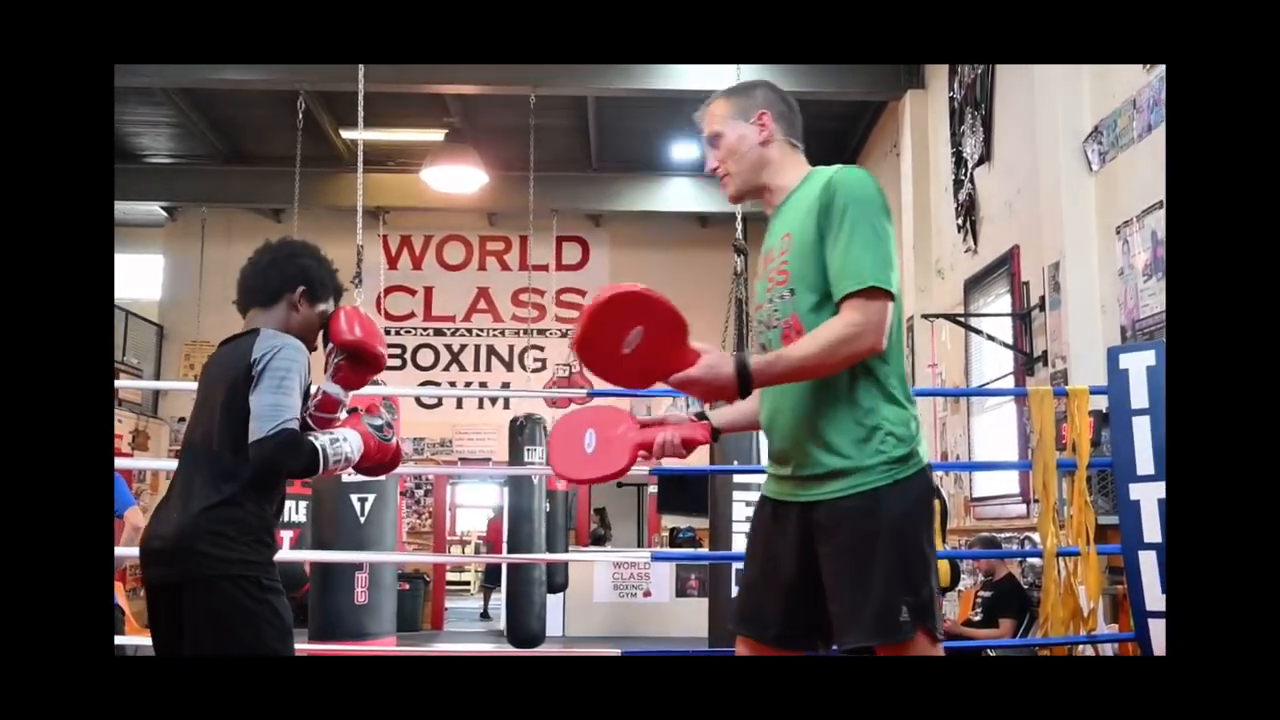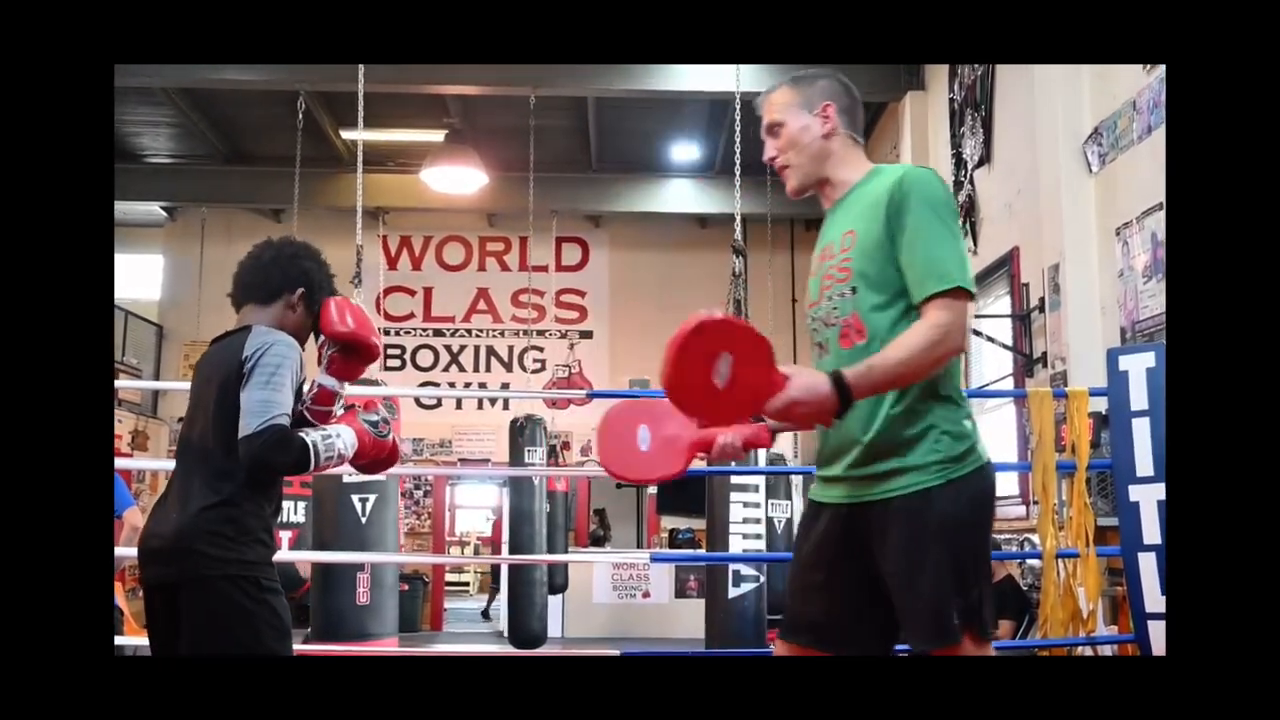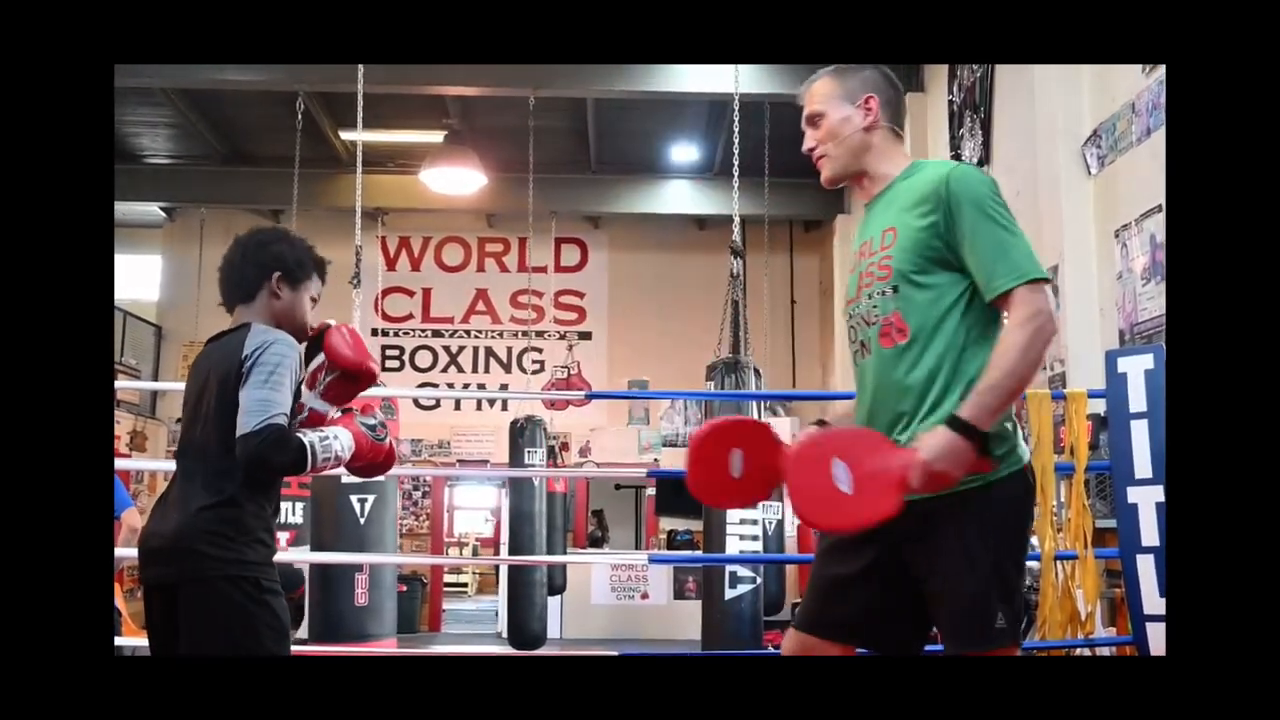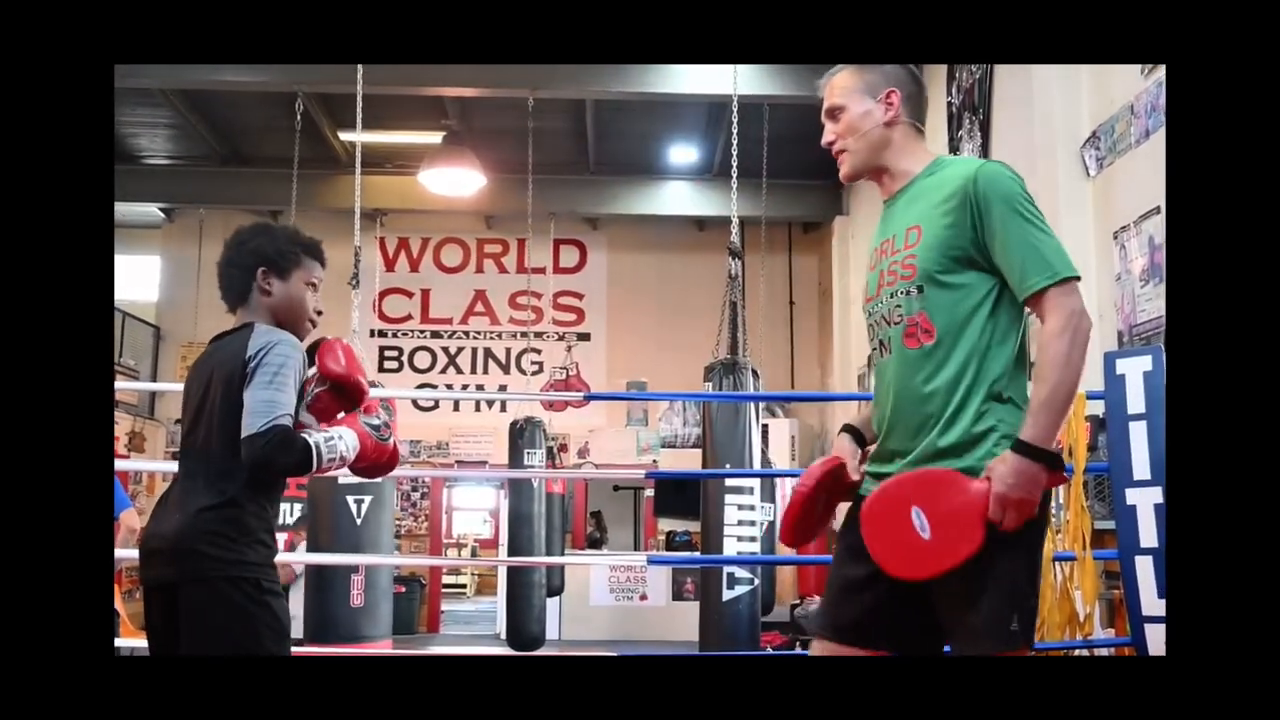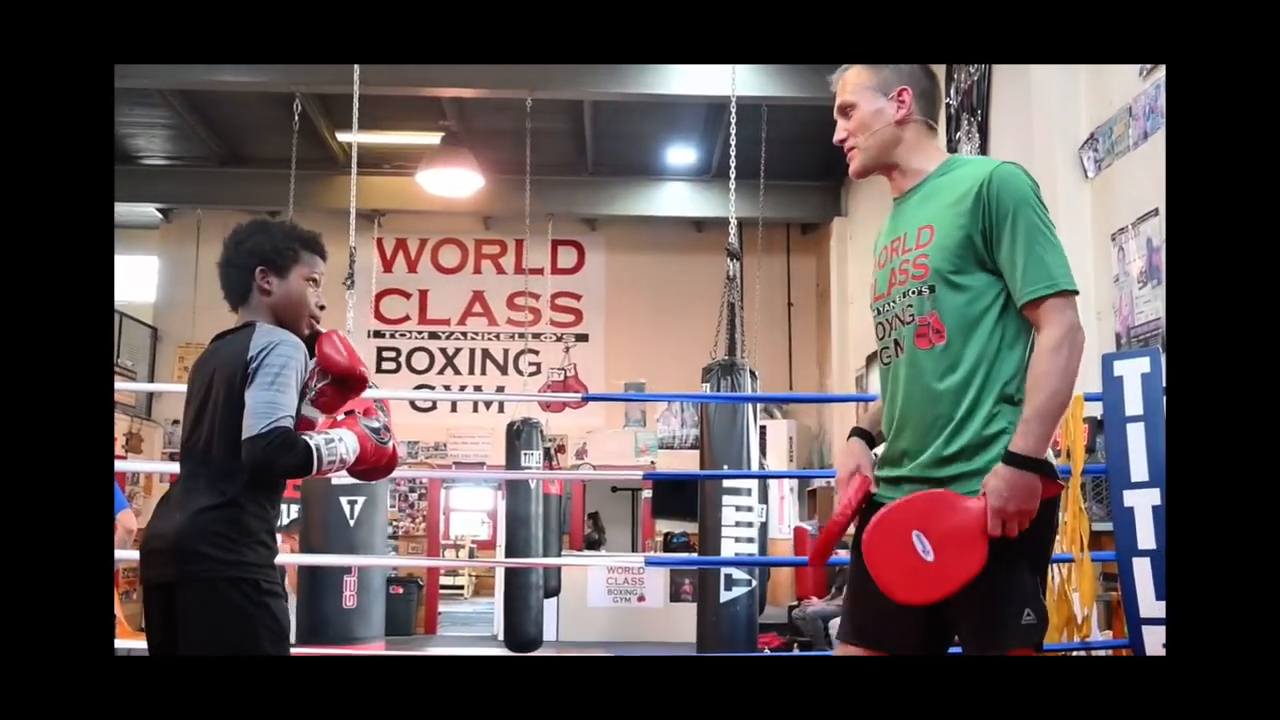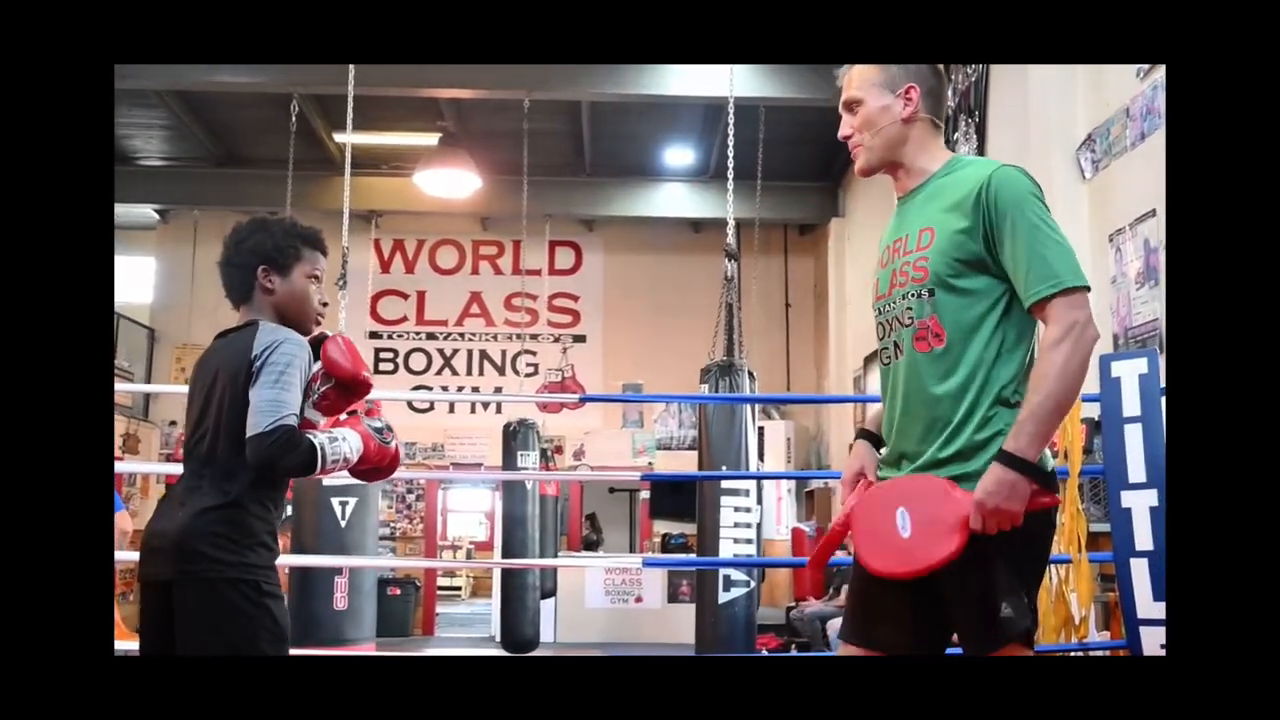
dt=0.2s
person 1, frame 1
left shoulder: (842, 188)
right shoulder: (777, 232)
left elbow: (867, 329)
left wrist: (741, 375)
right wrist: (707, 421)
left hip: (869, 478)
right hip: (790, 488)
left knee: (906, 647)
right knee: (760, 646)
person 1, frame 2
left shoulder: (907, 189)
right shoulder: (834, 229)
left elbow: (947, 325)
left wrist: (836, 388)
right wrist: (760, 418)
left hip: (928, 481)
right hip: (841, 489)
left knee: (951, 646)
right knee: (799, 648)
person 1, frame 3
left shoulder: (951, 185)
right shoulder: (869, 226)
left elbow: (1033, 315)
left wrist: (964, 428)
left hip: (963, 484)
left knee: (983, 649)
right knee: (806, 646)
person 1, frame 4
left shoulder: (978, 183)
right shoulder: (886, 225)
left elbow: (1066, 317)
left wrist: (1031, 448)
right wrist: (855, 434)
left hip: (982, 487)
right hip: (887, 490)
left knee: (995, 649)
right knee: (835, 648)
person 1, frame 5
left shoulder: (992, 185)
right shoulder: (893, 225)
left elbow: (1061, 329)
left wrist: (1021, 460)
right wrist: (864, 436)
left hip: (987, 491)
right hip: (895, 494)
left knee: (1002, 649)
right knee: (862, 647)
person 1, frame 6
left shoulder: (993, 186)
right shoulder: (898, 224)
left elbow: (1072, 325)
left wrist: (1014, 460)
right wrist: (870, 438)
left hip: (990, 488)
left knee: (998, 648)
right knee: (864, 647)
person 2, frame 1
left shoulder: (225, 357)
right shoulder: (281, 348)
right elbow: (277, 452)
left wrist: (340, 384)
right wrist: (356, 440)
left hip: (168, 546)
right hip: (225, 553)
person 2, frame 2
left shoulder: (217, 355)
right shoulder: (274, 346)
right elbow: (267, 449)
left wrist: (334, 376)
right wrist: (351, 436)
left hip: (167, 545)
right hip: (224, 554)
person 2, frame 3
left shoulder: (210, 356)
right shoulder: (273, 345)
right elbow: (264, 448)
left wrist: (322, 400)
right wrist: (347, 438)
left hip: (167, 544)
right hip: (224, 553)
person 2, frame 4
left shoulder: (211, 357)
right shoulder: (277, 345)
right elbow: (268, 449)
left wrist: (313, 413)
right wrist: (349, 438)
left hip: (167, 544)
right hip: (225, 553)
person 2, frame 5
left shoulder: (212, 355)
right shoulder: (278, 345)
right elbow: (268, 451)
left wrist: (314, 406)
right wrist: (350, 441)
left hip: (168, 543)
right hip: (225, 553)
person 2, frame 6
left shoulder: (215, 354)
right shoulder: (281, 344)
right elbow: (272, 449)
left wrist: (315, 409)
right wrist: (353, 440)
left hip: (168, 542)
right hip: (226, 552)
